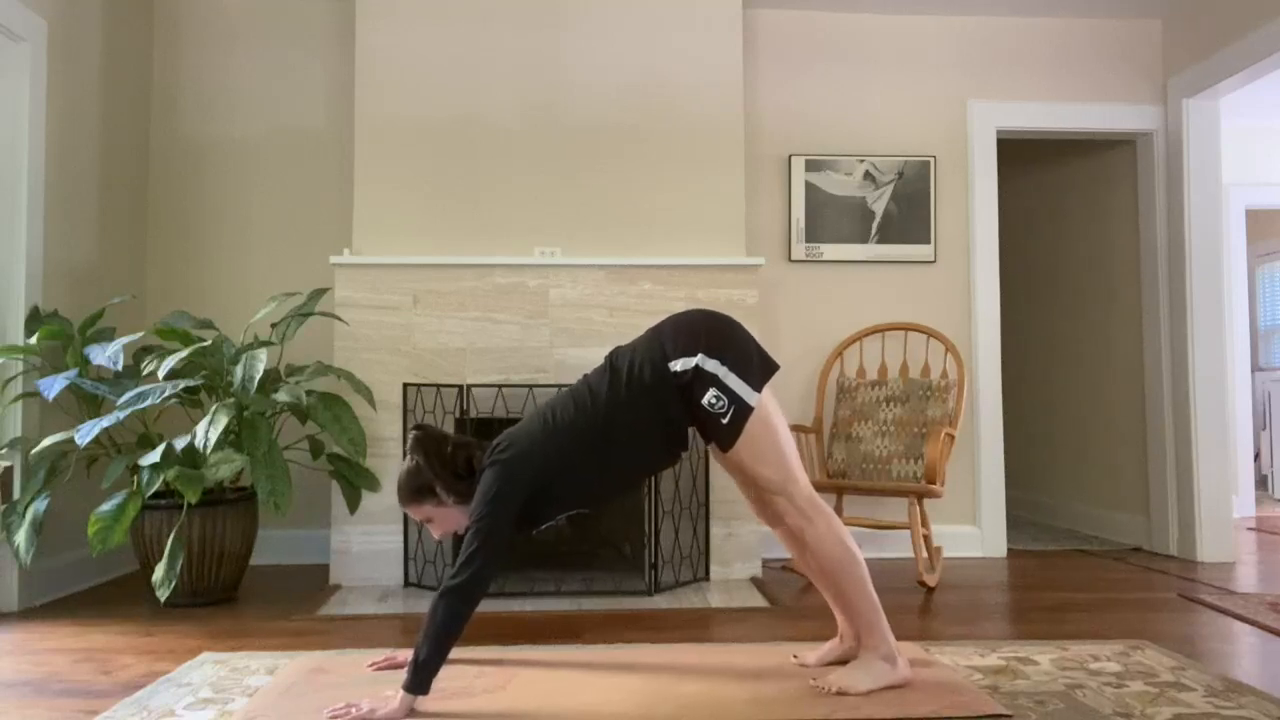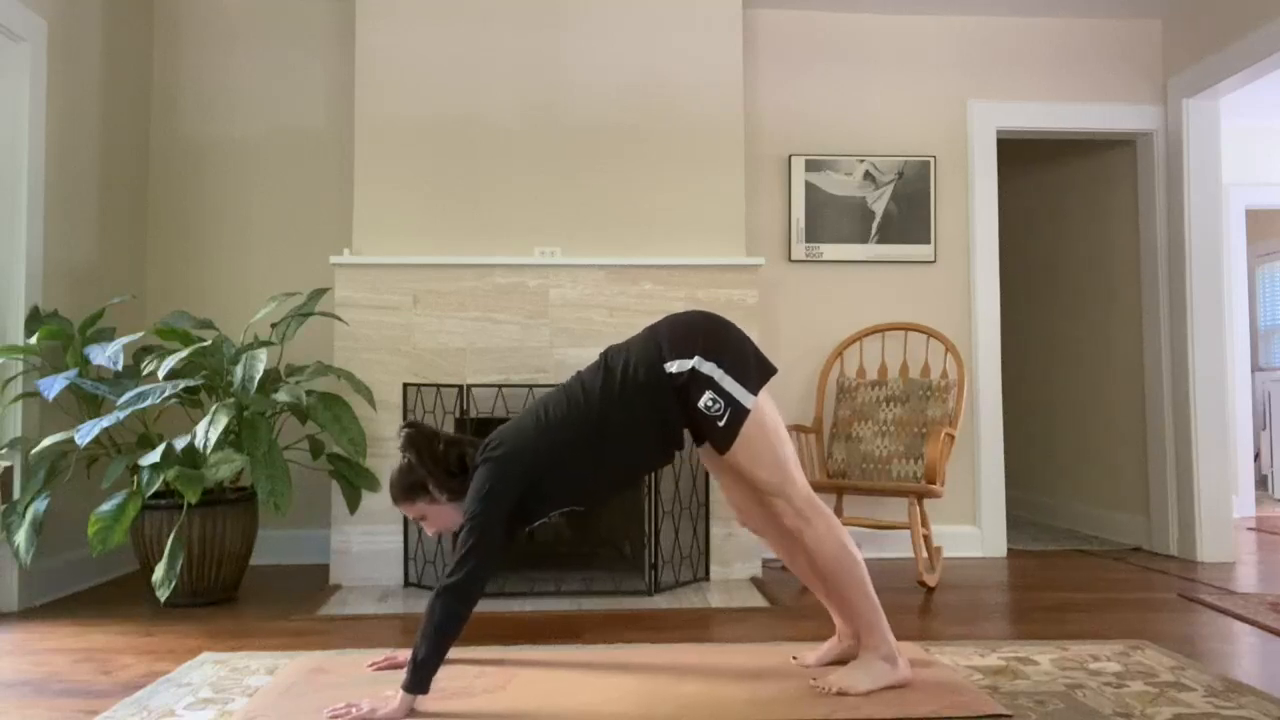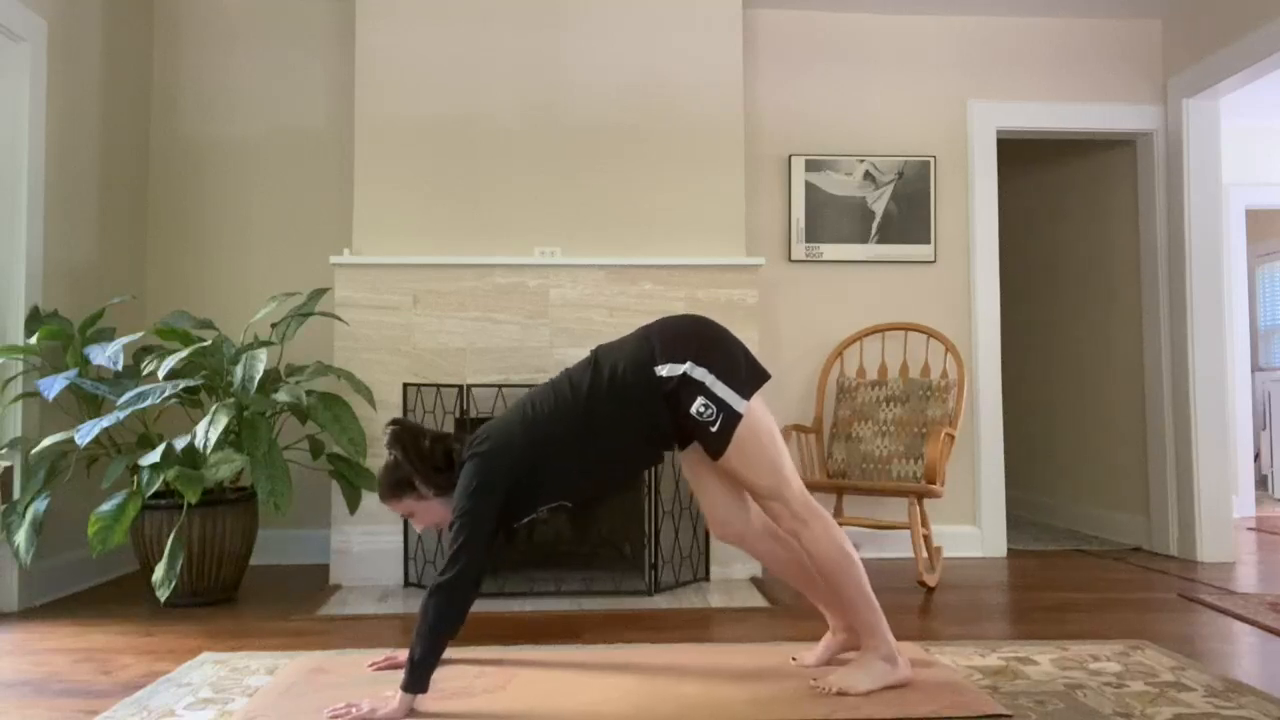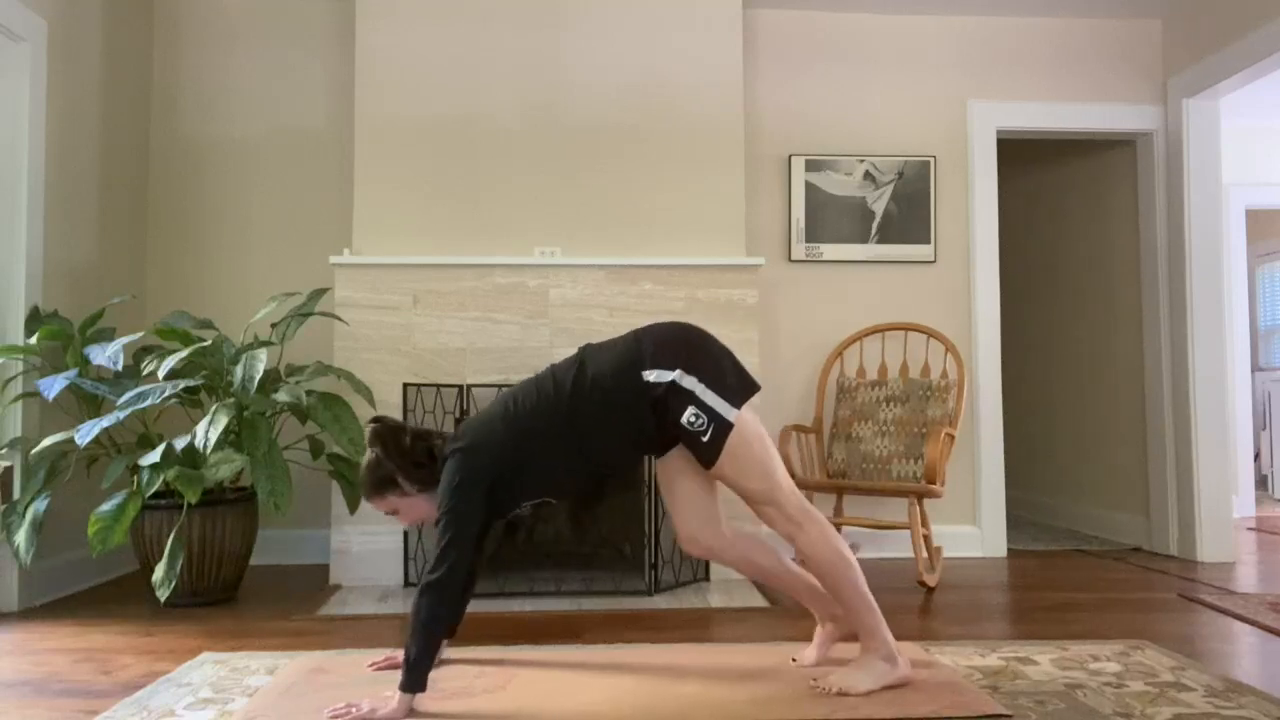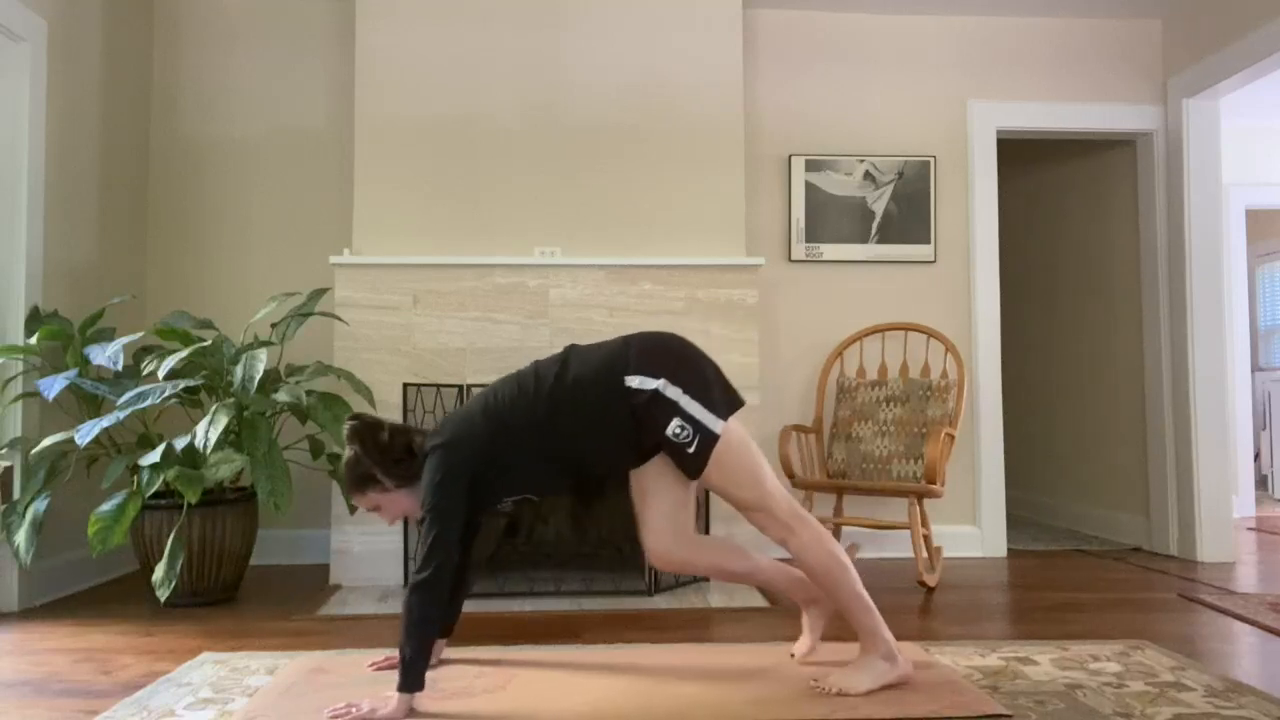
dt=0.1s
person 1, frame 1
left shoulder: (504, 477)
right shoulder: (500, 474)
left elbow: (465, 582)
right elbow: (469, 579)
right wrist: (428, 650)
left hip: (695, 361)
right hip: (687, 368)
left knee: (794, 503)
right knee: (775, 510)
left ankle: (883, 654)
right ankle: (852, 634)
person 1, frame 2
left shoulder: (498, 473)
right shoulder: (493, 474)
left elbow: (461, 580)
right elbow: (471, 572)
right wrist: (432, 647)
left hip: (692, 360)
right hip: (680, 376)
left knee: (791, 504)
right knee: (759, 514)
left ankle: (884, 654)
right ankle: (850, 629)
person 1, frame 3
left shoulder: (483, 471)
right shoulder: (483, 470)
left elbow: (454, 580)
right elbow: (464, 573)
right wrist: (429, 647)
left hip: (683, 367)
right hip: (674, 377)
left knee: (789, 507)
right knee: (732, 525)
left ankle: (883, 653)
right ankle: (844, 627)
person 1, frame 4
left shoulder: (465, 464)
right shoulder: (473, 464)
left elbow: (441, 574)
right elbow: (463, 557)
right wrist: (434, 642)
left hip: (669, 372)
right hip: (652, 391)
left knee: (781, 507)
right knee: (698, 537)
left ankle: (883, 652)
right ankle: (831, 612)
person 1, frame 5
left shoulder: (443, 463)
right shoulder: (457, 461)
left elbow: (430, 574)
right elbow: (453, 557)
right wrist: (432, 643)
left hip: (650, 382)
right hip: (640, 397)
left knee: (774, 513)
right knee: (668, 550)
left ankle: (882, 651)
right ankle: (809, 591)
